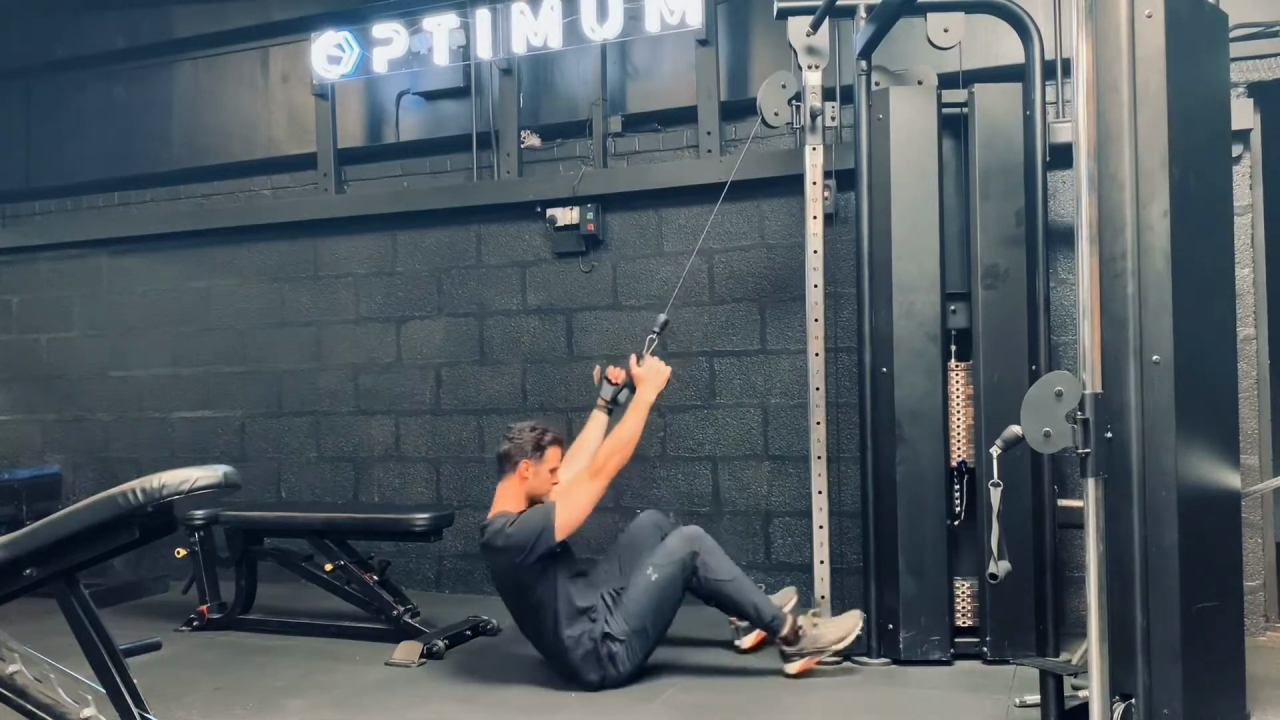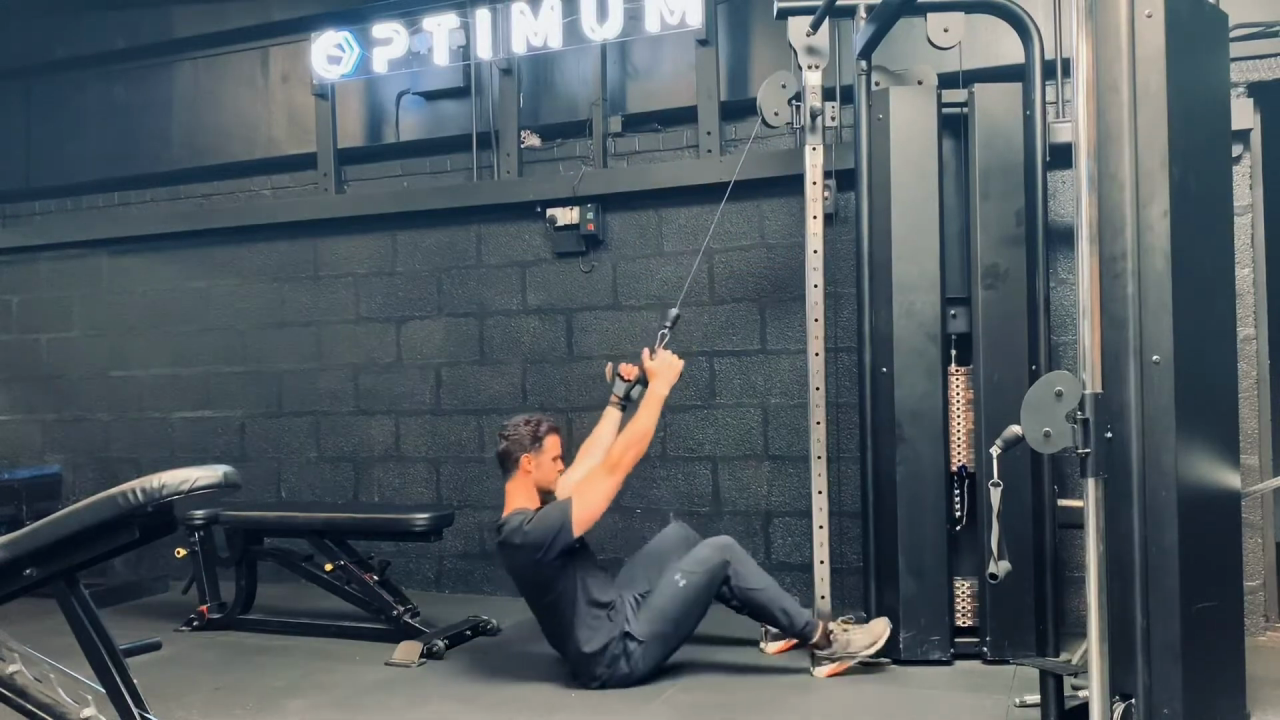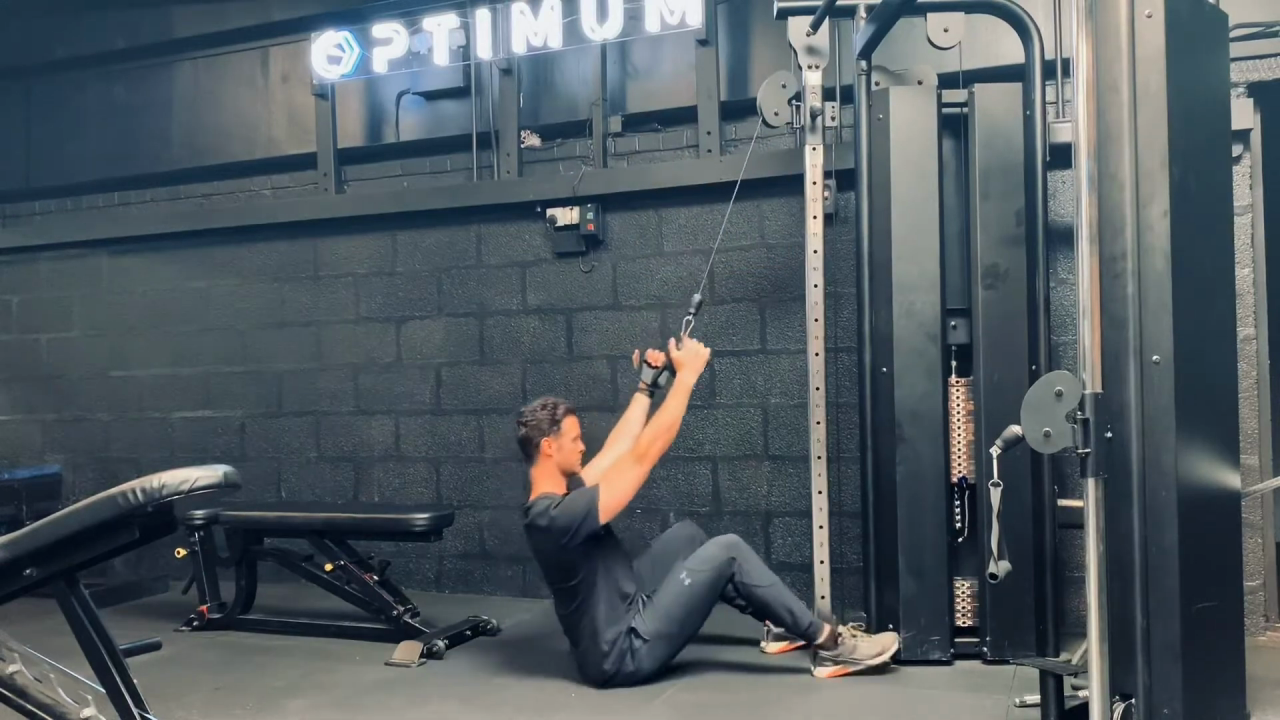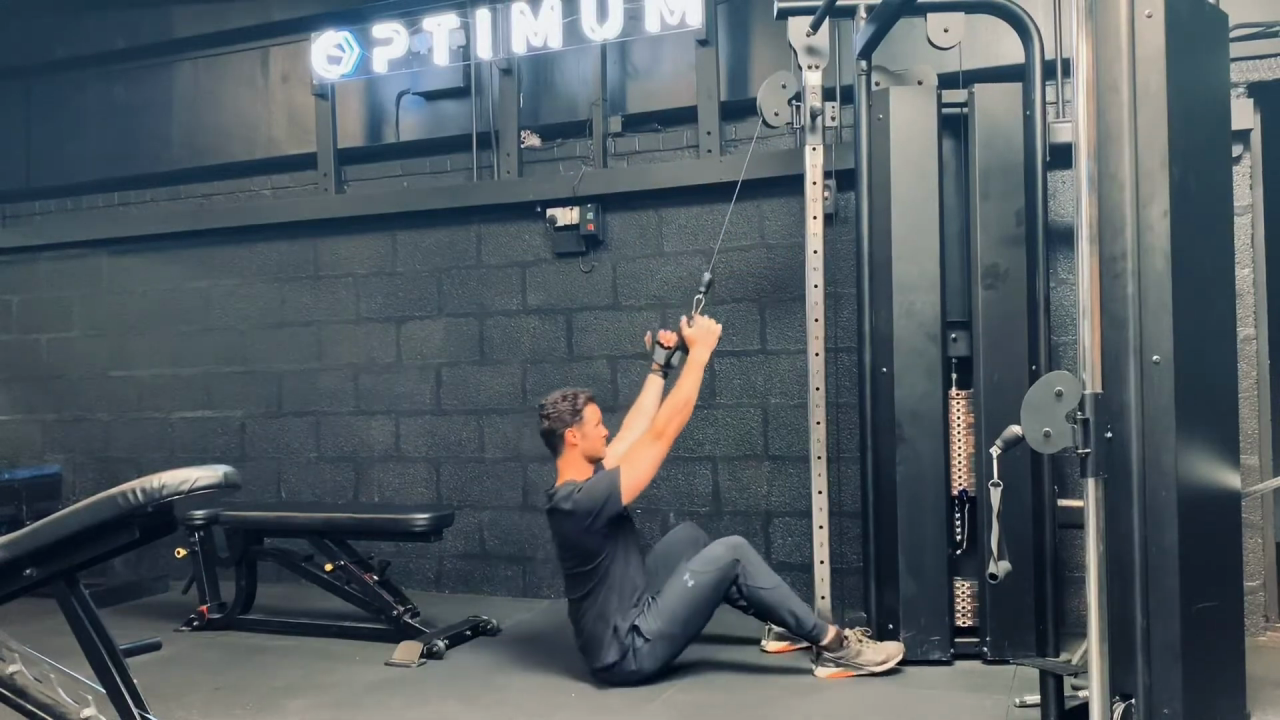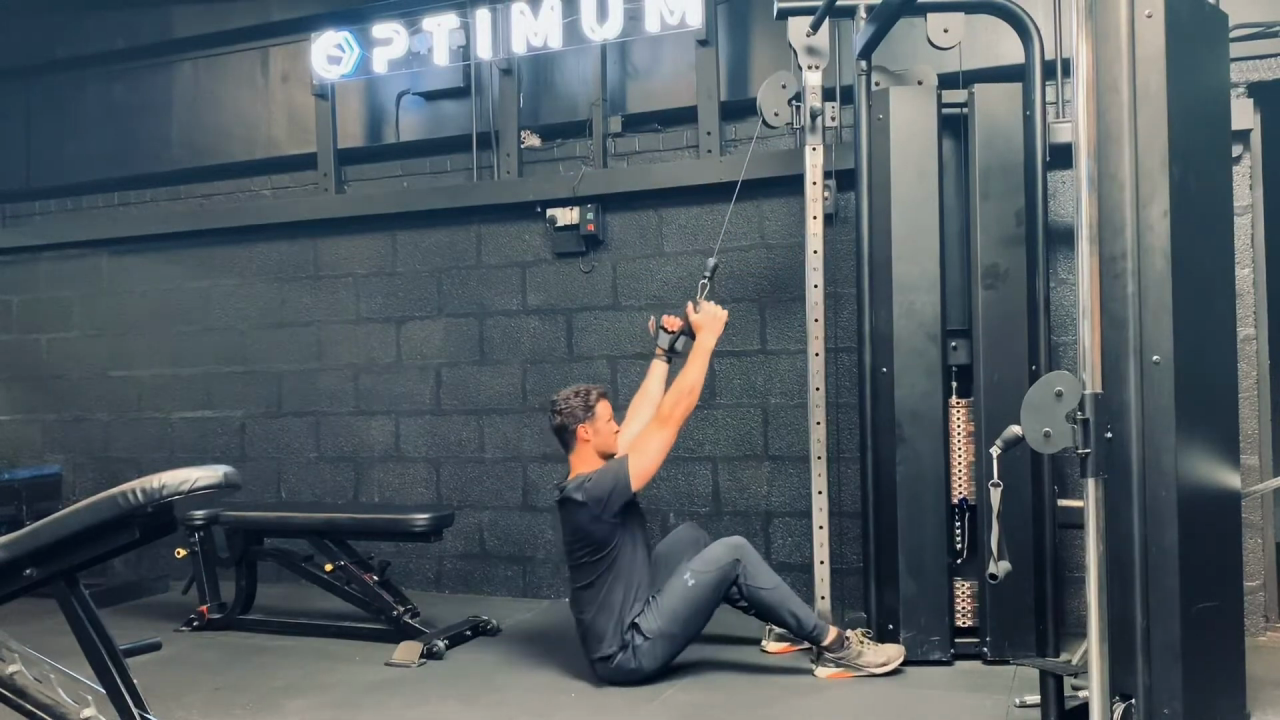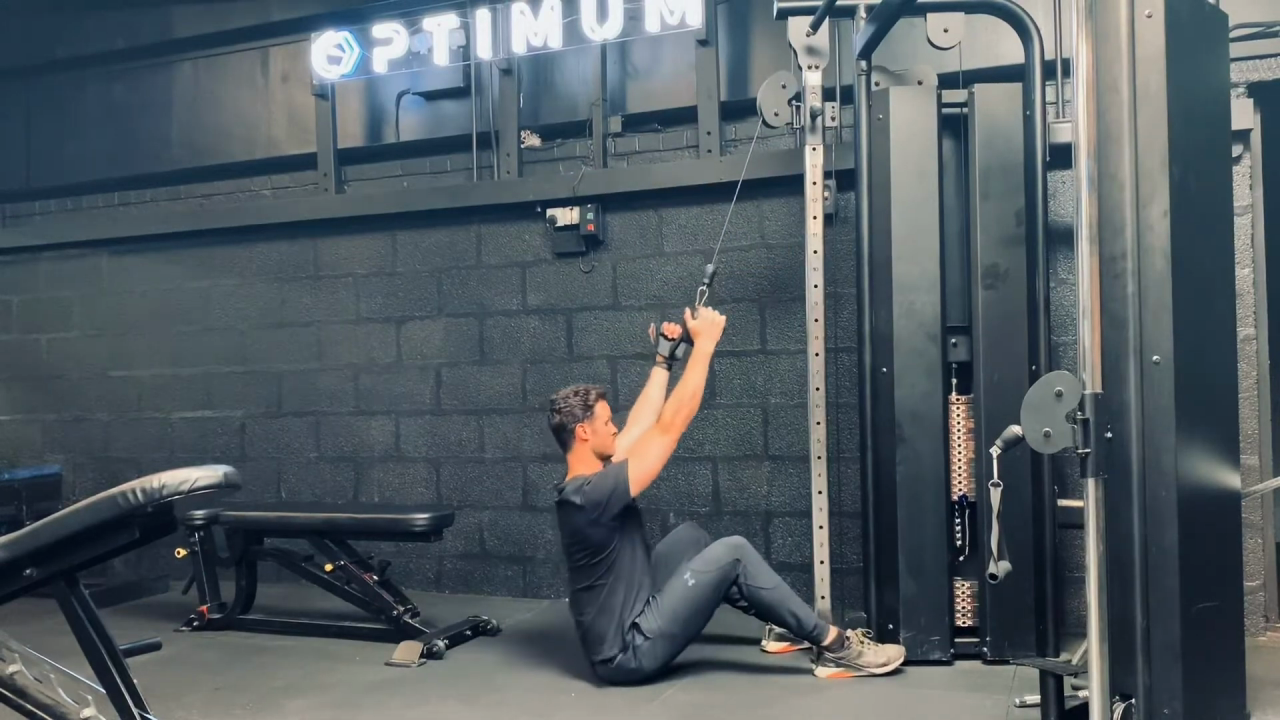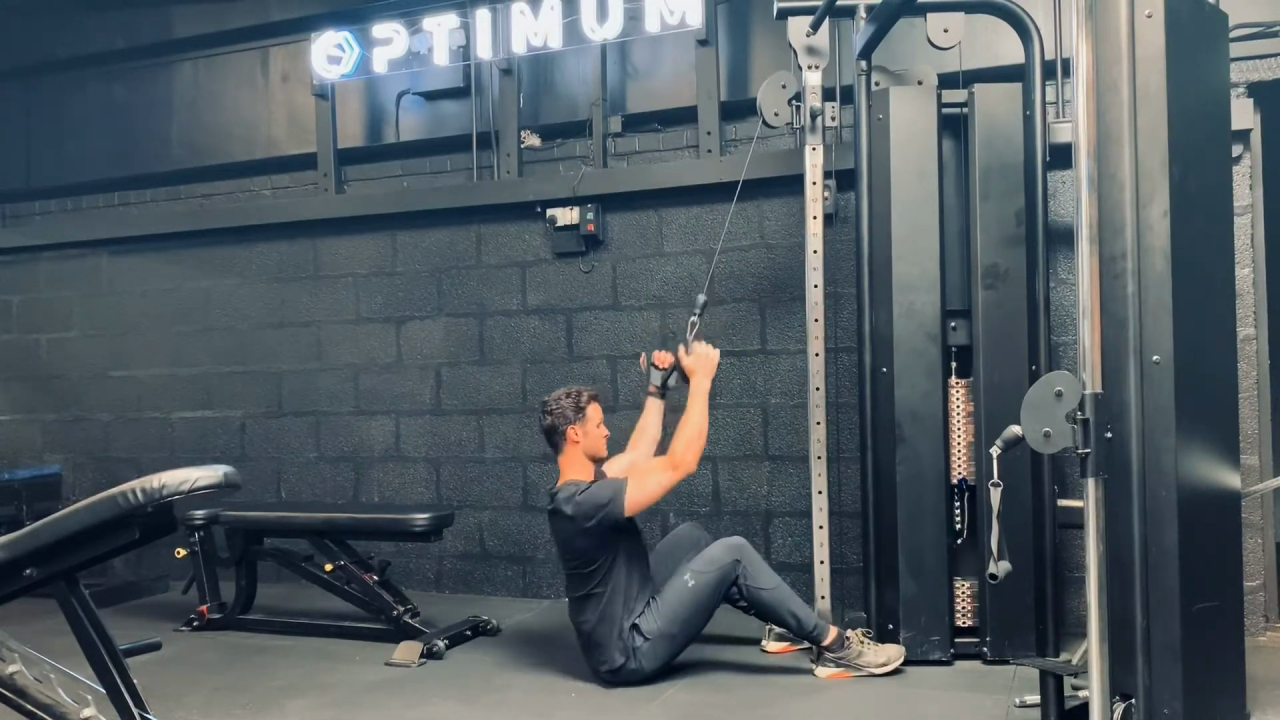
dt=0.2s
person 1, frame 1
left shoulder: (512, 518)
right shoulder: (514, 537)
left elbow: (575, 469)
right elbow: (600, 472)
left wrist: (604, 402)
right wrist: (646, 391)
right hip: (604, 655)
left knee: (652, 523)
right knee: (690, 540)
left ankle: (751, 613)
right ankle: (792, 637)
person 1, frame 2
left shoulder: (533, 513)
right shoulder: (532, 533)
left elbow: (589, 464)
right elbow: (614, 467)
left wrist: (619, 398)
right wrist: (658, 386)
right hip: (617, 655)
left knee: (679, 536)
right knee: (720, 551)
left ankle: (779, 623)
right ankle: (824, 642)
person 1, frame 3
left shoulder: (560, 497)
right shoulder: (561, 517)
left elbow: (619, 451)
right elbow: (644, 455)
left wrist: (647, 385)
right wrist: (687, 373)
left hip: (622, 617)
right hip: (624, 655)
left knee: (685, 535)
right knee: (726, 550)
left ankle: (780, 623)
right ankle: (829, 645)
person 1, frame 4
left shoulder: (581, 486)
right shoulder: (585, 502)
left elbow: (636, 431)
right elbow: (662, 434)
left wrist: (659, 366)
right wrist: (699, 352)
left hip: (623, 628)
right hip: (627, 654)
left knee: (689, 538)
right knee: (731, 553)
left ankle: (783, 625)
right ankle: (834, 647)
person 1, frame 5
left shoulder: (587, 483)
right shoulder: (596, 492)
left elbow: (642, 417)
right elbow: (670, 417)
left wrist: (663, 351)
right wrist: (706, 336)
left hip: (625, 630)
right hip: (628, 652)
left knee: (690, 538)
right knee: (733, 553)
left ankle: (784, 626)
right ankle: (835, 647)
person 1, frame 6
left shoulder: (587, 482)
right shoulder: (593, 494)
left elbow: (642, 424)
right elbow: (672, 425)
left wrist: (664, 358)
right wrist: (704, 342)
left hip: (625, 628)
right hip: (629, 652)
left knee: (691, 537)
right knee: (732, 552)
left ankle: (783, 626)
right ankle: (836, 647)
person 1, frame 7
left shoulder: (581, 488)
right shoulder: (587, 501)
left elbow: (640, 453)
right elbow: (682, 463)
left wrist: (657, 386)
right wrist: (700, 378)
left hip: (623, 628)
right hip: (628, 654)
left knee: (692, 537)
right knee: (732, 552)
left ankle: (782, 625)
right ankle: (833, 647)
